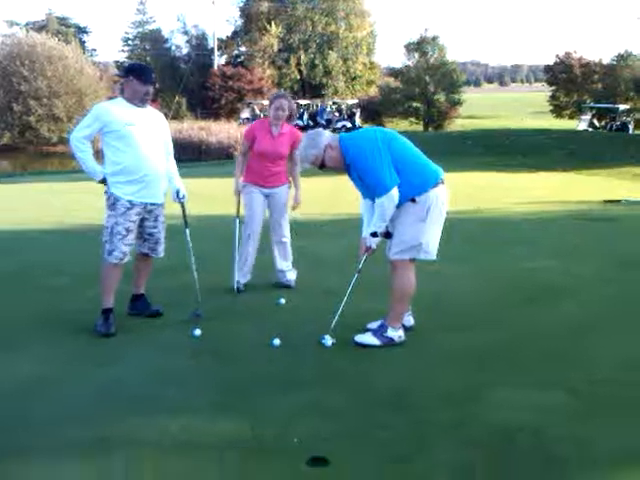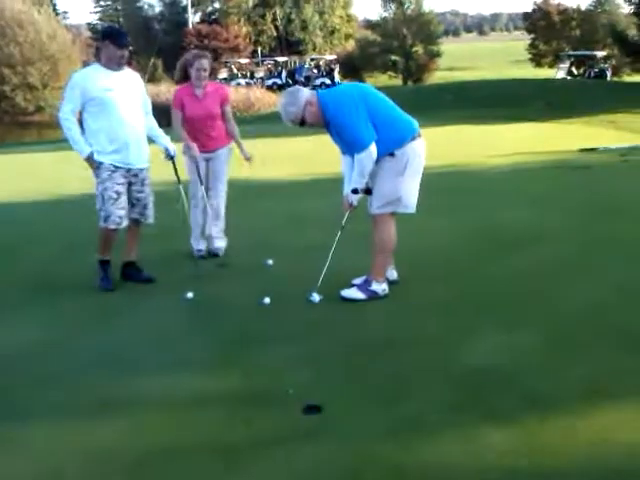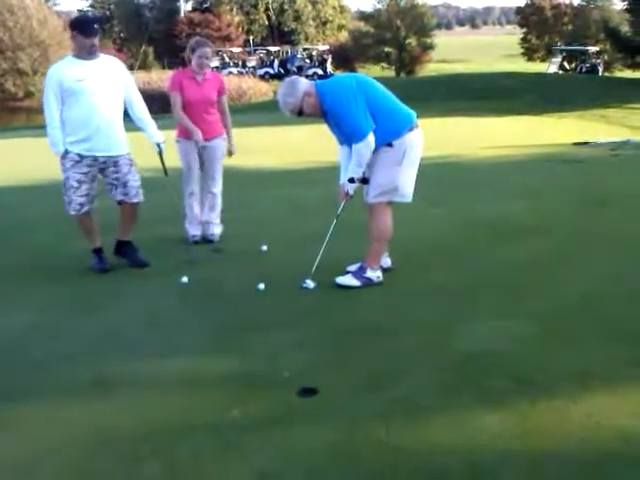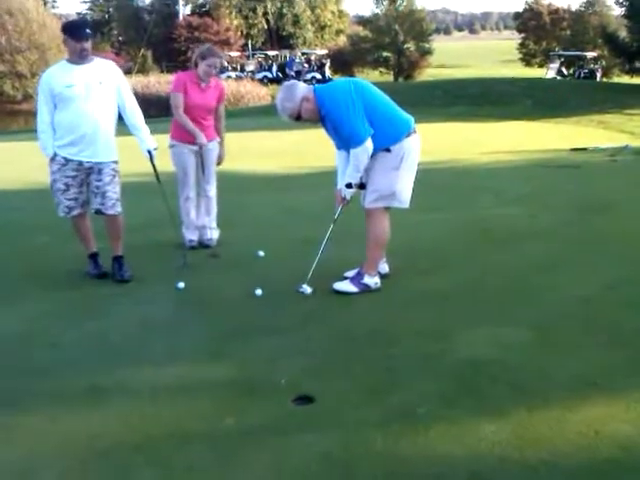
dt=0.7s
person 1, frame 1
left shoulder: (157, 116)
right shoulder: (106, 111)
left elbow: (167, 154)
right elbow: (77, 139)
left wrist: (177, 182)
right wrist: (97, 172)
left hip: (155, 197)
right hip: (124, 197)
left knee: (148, 250)
right knee: (115, 254)
left ankle: (138, 299)
right ankle: (106, 312)
person 1, frame 2
left shoulder: (134, 78)
right shoulder: (84, 78)
left elbow: (146, 116)
right elbow: (66, 116)
left wrist: (164, 140)
right wrist: (85, 151)
left hip: (139, 162)
right hip: (108, 163)
left knee: (137, 217)
right knee: (112, 219)
left ankle: (130, 265)
right ankle: (104, 264)
person 1, frame 3
left shoulder: (115, 65)
right shoulder: (58, 72)
left elbow: (135, 102)
right elbow: (52, 115)
left wrist: (153, 132)
right wrist: (60, 149)
left hip: (116, 149)
right hip: (78, 153)
left knee: (132, 198)
right knee: (82, 206)
left ankle: (124, 244)
right ankle: (97, 252)
person 1, frame 4
left shoulder: (109, 69)
right shoulder: (51, 77)
left elbow: (130, 108)
right elbow: (45, 119)
left wrist: (146, 140)
right wrist: (49, 152)
left hip: (104, 155)
right hip: (67, 157)
left knee: (112, 209)
right knee: (76, 211)
left ankle: (118, 259)
right ankle: (93, 257)
person 2, frame 1
left shoulder: (361, 147)
right shoulder: (351, 155)
left elbow: (388, 195)
right elbow: (370, 196)
left wrist: (375, 232)
right wrist: (366, 234)
left hip: (424, 195)
right hip: (411, 197)
left knee: (402, 259)
right knee: (399, 258)
left ankle: (392, 329)
right ankle: (402, 316)
person 2, frame 2
left shoulder: (339, 104)
right shoulder: (330, 111)
left elbow: (366, 151)
right elbow: (349, 151)
left wrist: (355, 189)
right wrist: (348, 190)
left hip: (402, 149)
right hip: (390, 151)
left knee: (382, 214)
right knee: (380, 212)
left ankle: (377, 283)
right ankle: (386, 270)
person 2, frame 3
left shoulder: (338, 94)
right shoulder: (328, 101)
left elbow: (364, 140)
right elbow: (346, 141)
left wrist: (352, 179)
right wrist: (344, 180)
left hip: (399, 139)
right hip: (386, 141)
left knee: (379, 202)
right knee: (377, 200)
left ankle: (371, 270)
right ankle: (380, 257)
person 2, frame 4
left shoulder: (336, 99)
right shoulder: (326, 105)
left elbow: (362, 145)
right elbow: (344, 146)
left wrist: (350, 184)
right wrist: (341, 185)
left hip: (397, 144)
right hip: (384, 146)
left knee: (376, 208)
right knee: (374, 206)
left ankle: (369, 276)
right ankle: (378, 263)
person 3, frame 1
left shoulder: (294, 134)
right shoulder: (254, 129)
left elbow: (294, 165)
right elbow: (241, 155)
left wrist: (297, 192)
right wrist: (238, 179)
left hip: (279, 188)
right hip: (253, 187)
left knee: (281, 232)
right knee: (250, 231)
left ankle: (285, 273)
right ankle: (241, 277)
person 3, frame 2
left shoulder: (220, 90)
right shoulder: (180, 94)
left elbow: (229, 121)
right elbow: (177, 125)
left wrist: (241, 147)
right wrist: (189, 144)
left hip: (220, 149)
right hip: (195, 151)
left knee: (217, 196)
right knee: (197, 197)
left ankle: (216, 241)
right ankle: (198, 243)
person 3, frame 3
left shoulder: (217, 79)
right shoulder: (178, 77)
left elbow: (224, 112)
right elbow: (176, 110)
left wrist: (230, 139)
right wrist: (194, 130)
left hip: (215, 139)
right hip: (188, 139)
left knee: (213, 185)
right knee: (192, 185)
left ankle: (211, 227)
right ankle: (193, 229)
person 3, frame 4
left shoulder: (218, 86)
right shoulder: (181, 79)
left elbow: (219, 118)
right elbow: (178, 112)
left wrist: (221, 146)
right wrist: (197, 133)
left hip: (209, 142)
right hip: (183, 143)
left knee: (208, 188)
right knee: (187, 190)
left ankle: (208, 232)
right ankle: (190, 234)
